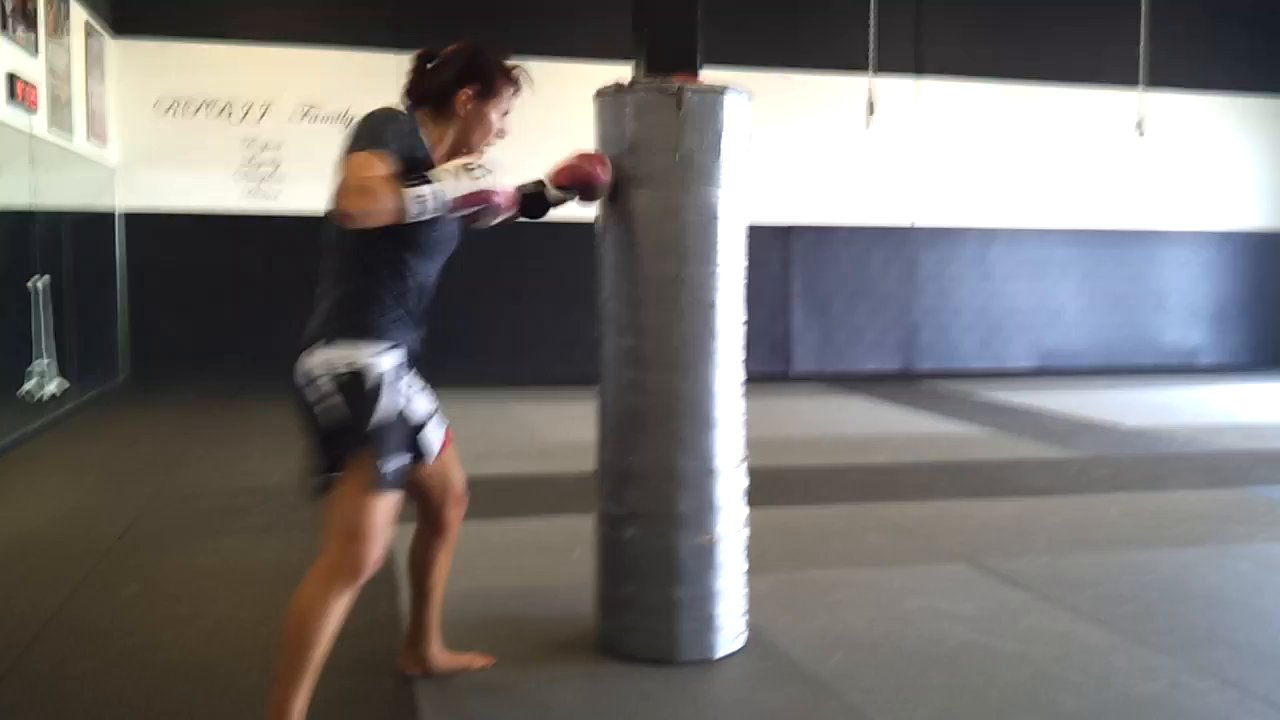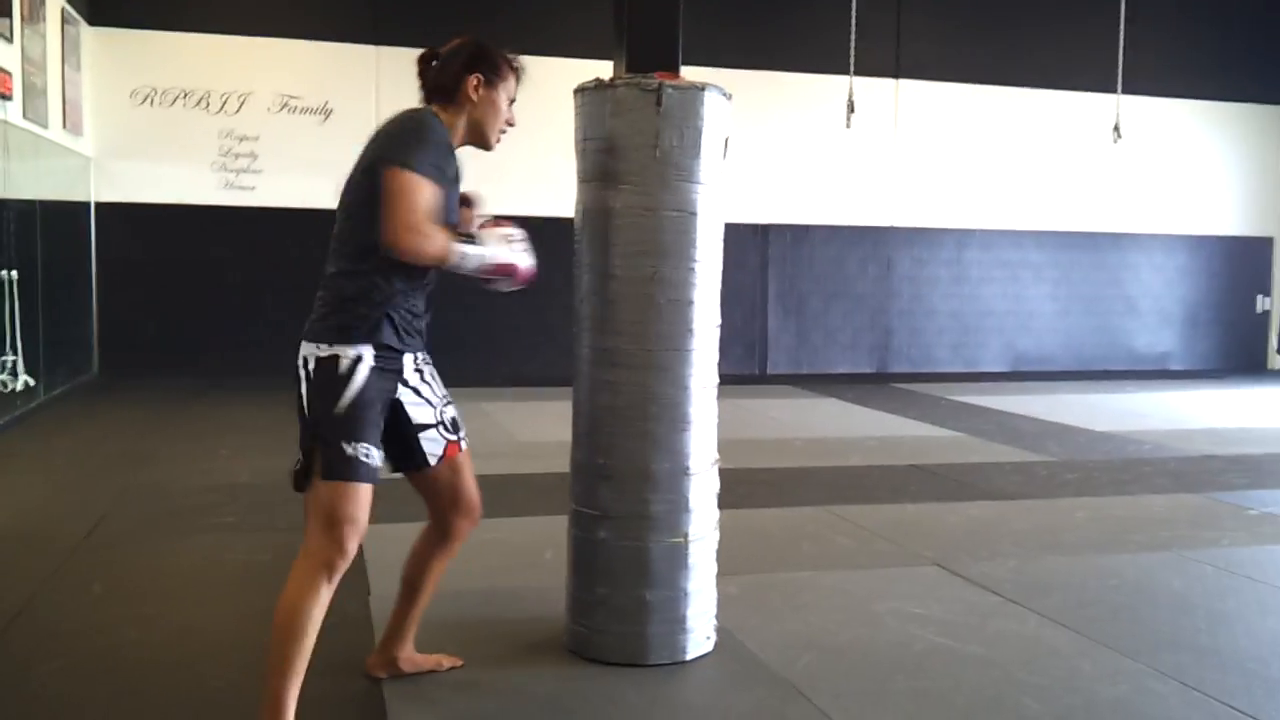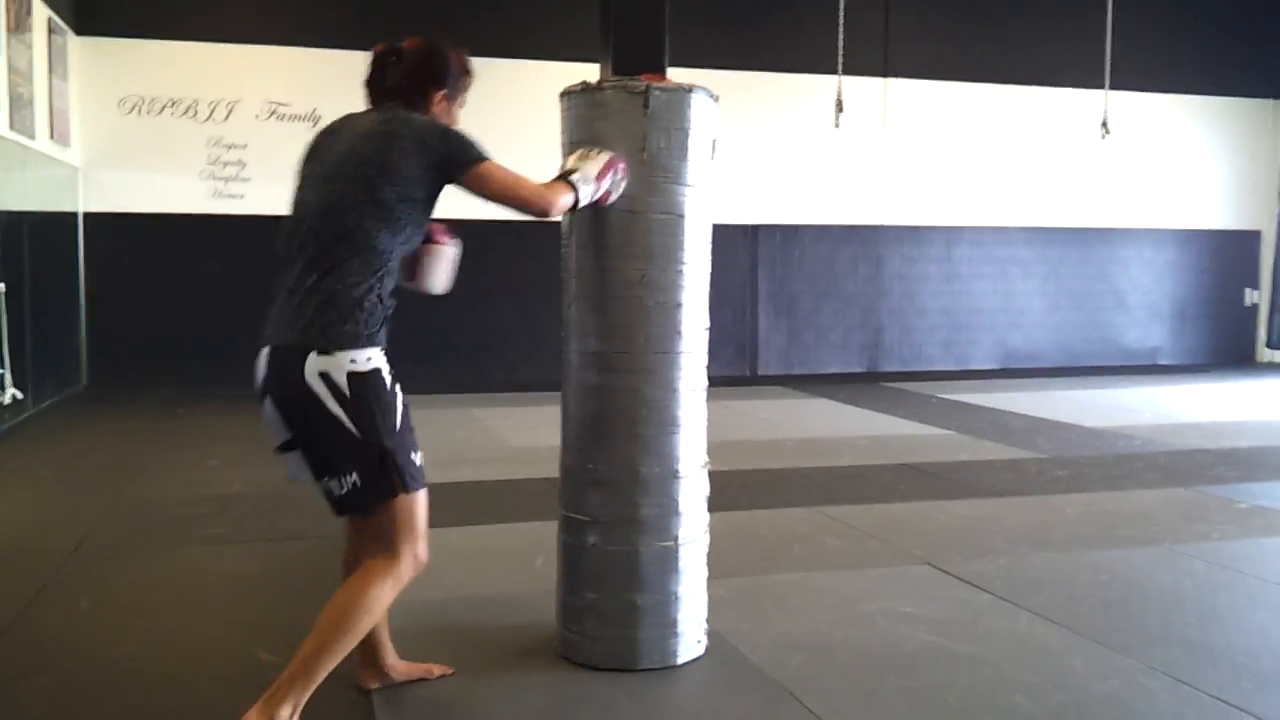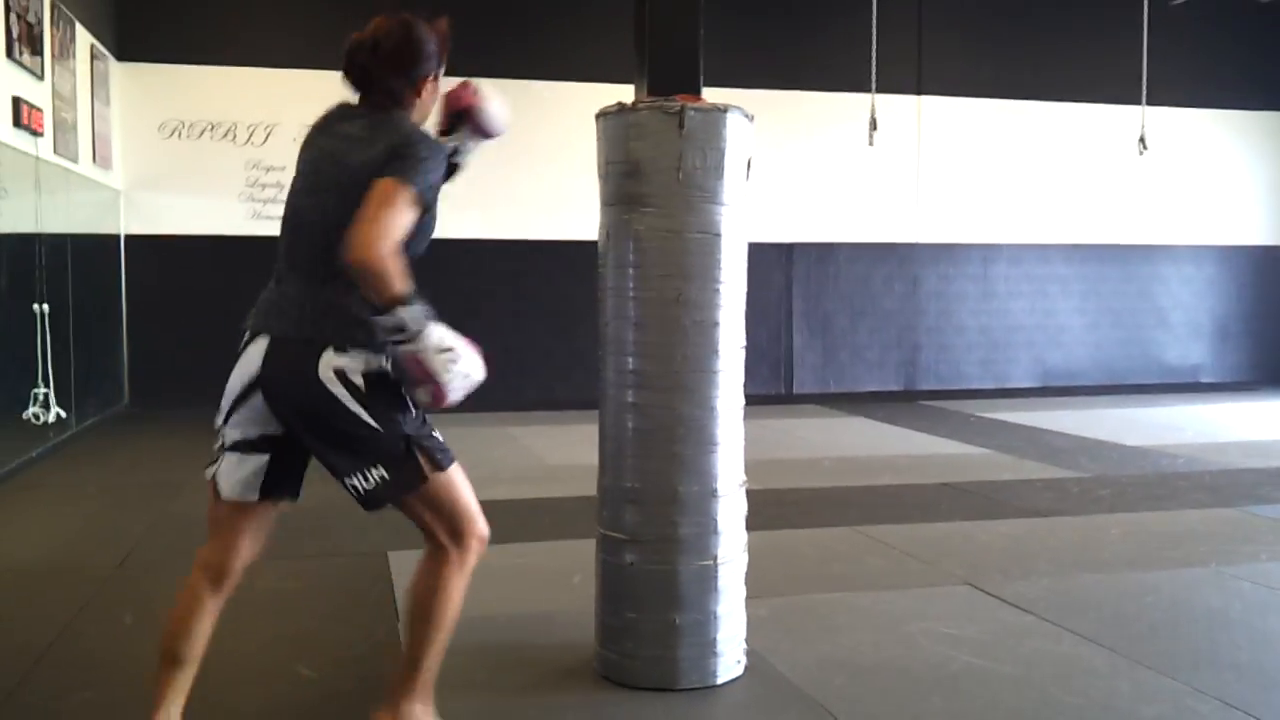
dt=0.4s
person 1, frame 1
left shoulder: (441, 152)
right shoulder: (384, 129)
left elbow: (497, 203)
right elbow: (356, 210)
left wrist: (546, 190)
right wrist: (449, 191)
left hip: (388, 365)
right hip: (351, 363)
left knee: (446, 499)
right knee: (355, 551)
left ankle: (425, 648)
person 1, frame 2
left shoulder: (435, 149)
right shoulder: (418, 132)
right elbow: (414, 242)
left wrist: (458, 229)
right wrist: (483, 256)
left hip: (402, 359)
right hip: (346, 357)
left knee: (459, 510)
right knee: (331, 550)
left ankle: (394, 650)
person 1, frame 3
left shoulder: (333, 136)
right shoulder: (429, 138)
right elbow: (539, 203)
right wrist: (585, 178)
left hip: (278, 359)
right hip: (339, 362)
left knee: (370, 521)
right knee: (401, 553)
left ankle: (380, 661)
person 1, frame 4
left shoulder: (335, 126)
right shoulder: (412, 147)
right elbow: (372, 252)
left wrist: (454, 141)
right wrist: (424, 336)
left hip: (268, 358)
right hip: (339, 370)
left knee: (224, 559)
right knee: (462, 534)
